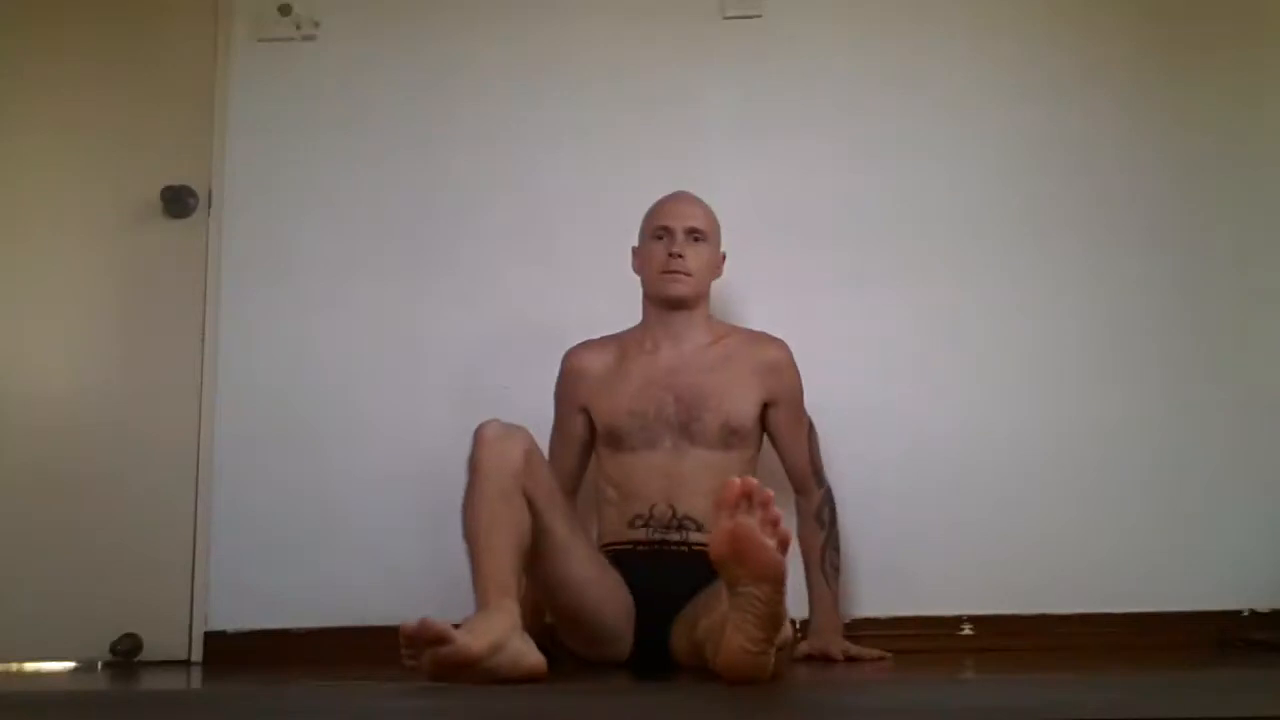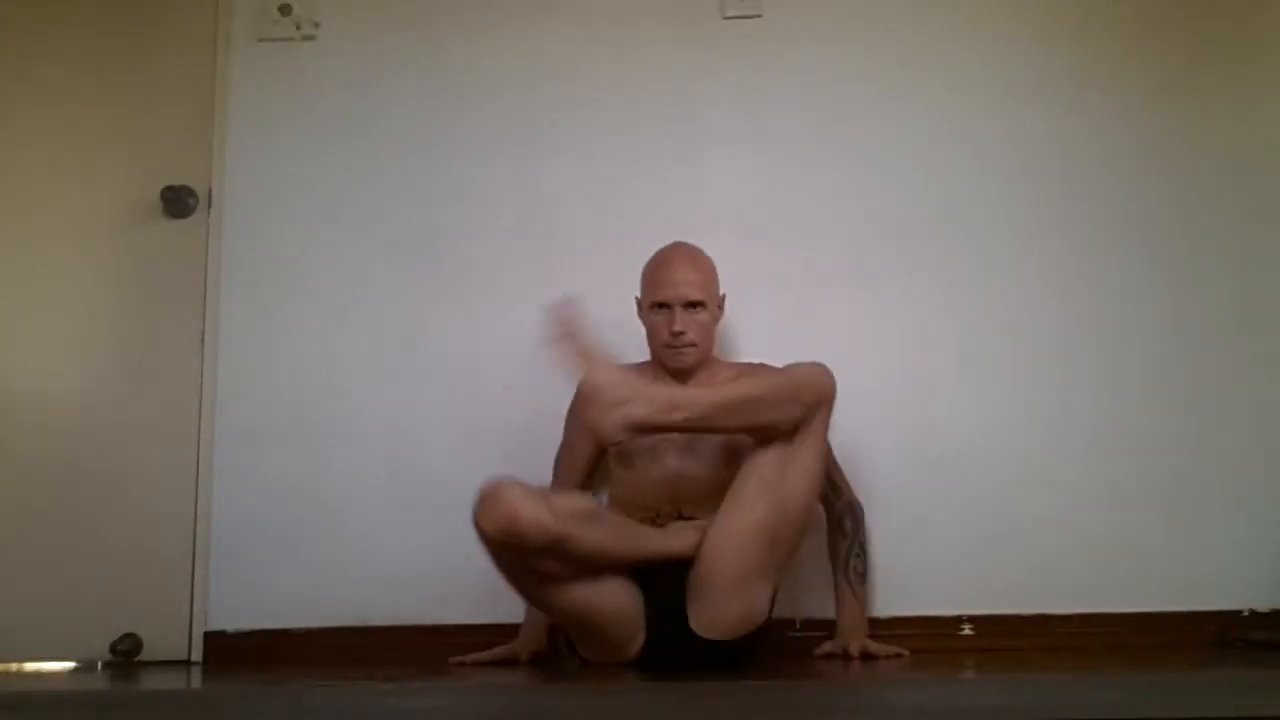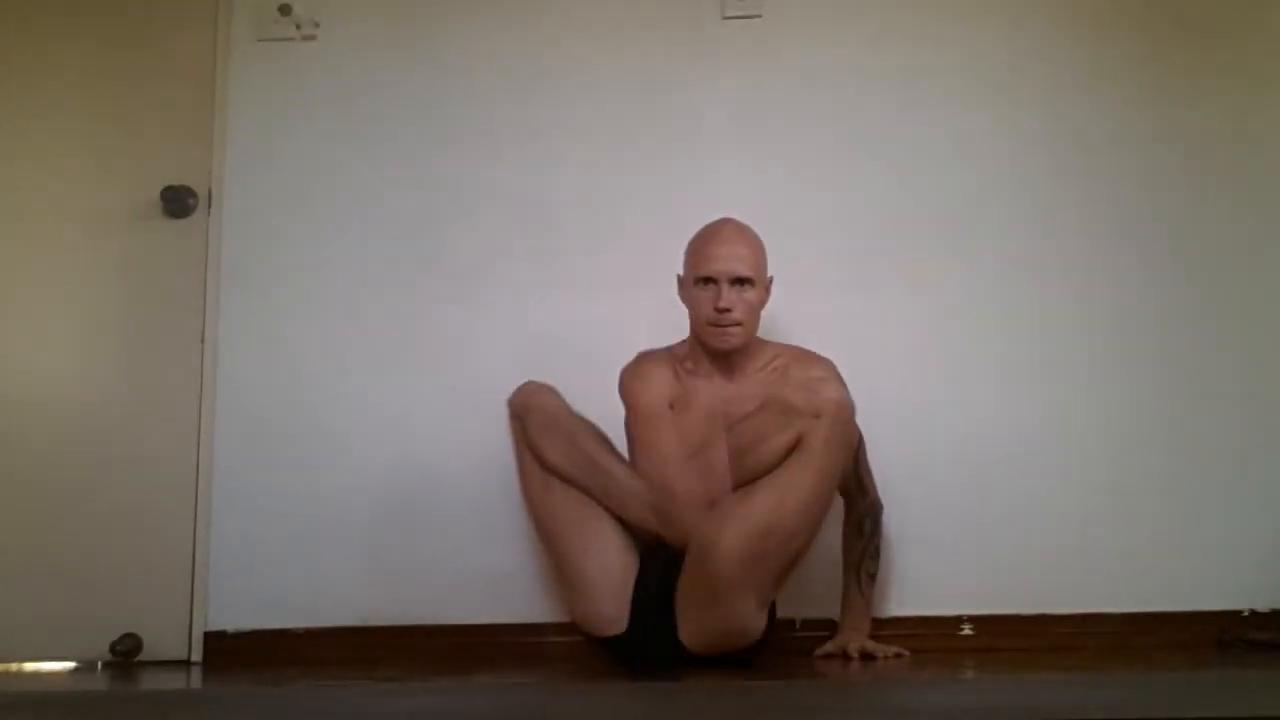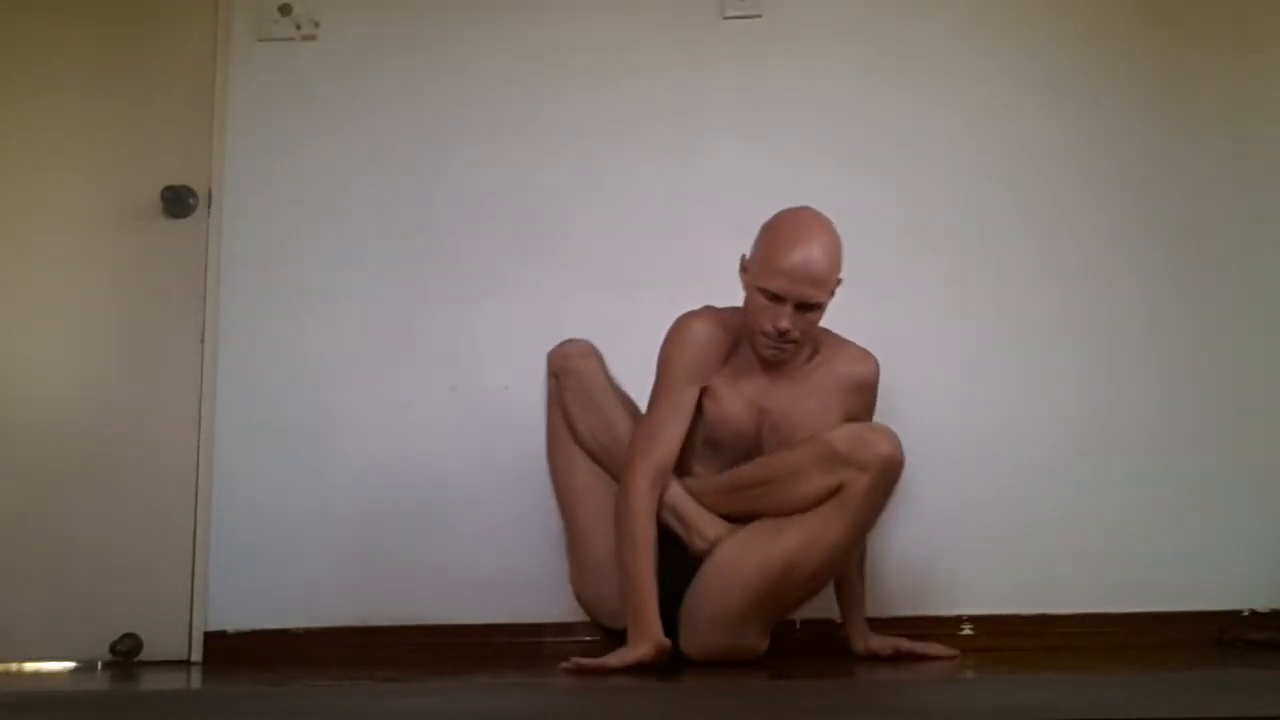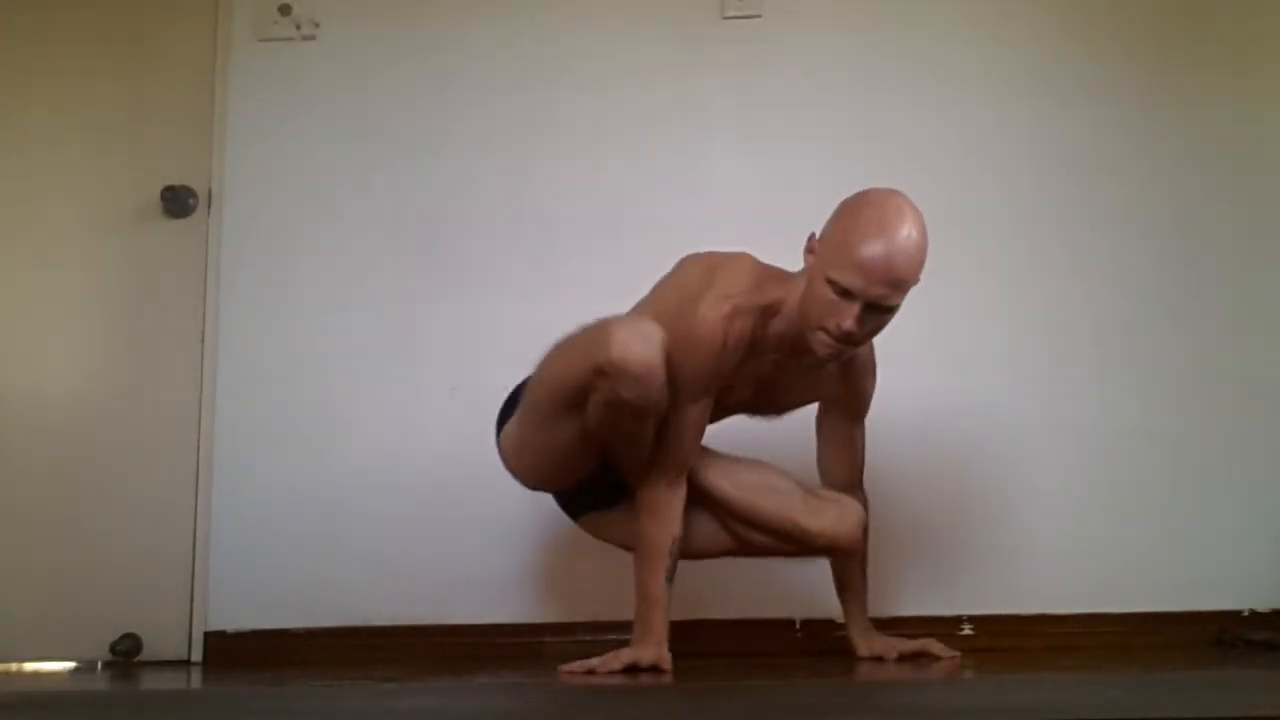
dt=1s
person 1, frame 1
left shoulder: (765, 362)
right shoulder: (587, 366)
left elbow: (812, 490)
right elbow: (553, 496)
left wrist: (826, 626)
right wrist: (526, 619)
left hip: (710, 593)
right hip: (610, 600)
right knee: (501, 443)
right ankle: (499, 631)
person 1, frame 2
left shoulder: (766, 391)
right shoulder: (599, 395)
left elbow: (841, 503)
right elbow: (556, 515)
left wrist: (852, 627)
right wrist: (532, 634)
left hip: (720, 615)
right hip: (622, 620)
left knee: (814, 382)
right knee: (501, 512)
person 1, frame 3
left shoulder: (808, 376)
right shoulder: (653, 376)
left elbow: (864, 501)
right elbow: (660, 462)
left wrist: (855, 625)
right wrist: (686, 507)
left hip: (718, 614)
right hip: (622, 610)
left knee: (826, 404)
right knee: (532, 403)
right ankle: (677, 530)
person 1, frame 4
left shoulder: (853, 375)
right shoulder: (703, 338)
left elbow: (844, 509)
right elbow: (642, 477)
left wrist: (858, 632)
right wrist: (643, 630)
left hip: (719, 621)
right hip: (631, 588)
left knee: (876, 450)
right knee: (573, 360)
person 1, frame 5
left shoulder: (851, 363)
right shoulder: (723, 315)
left elbow: (846, 494)
right elbow: (665, 481)
left wrist: (860, 629)
right wrist: (649, 637)
right hip: (554, 440)
left knee: (843, 524)
right knee: (634, 345)
